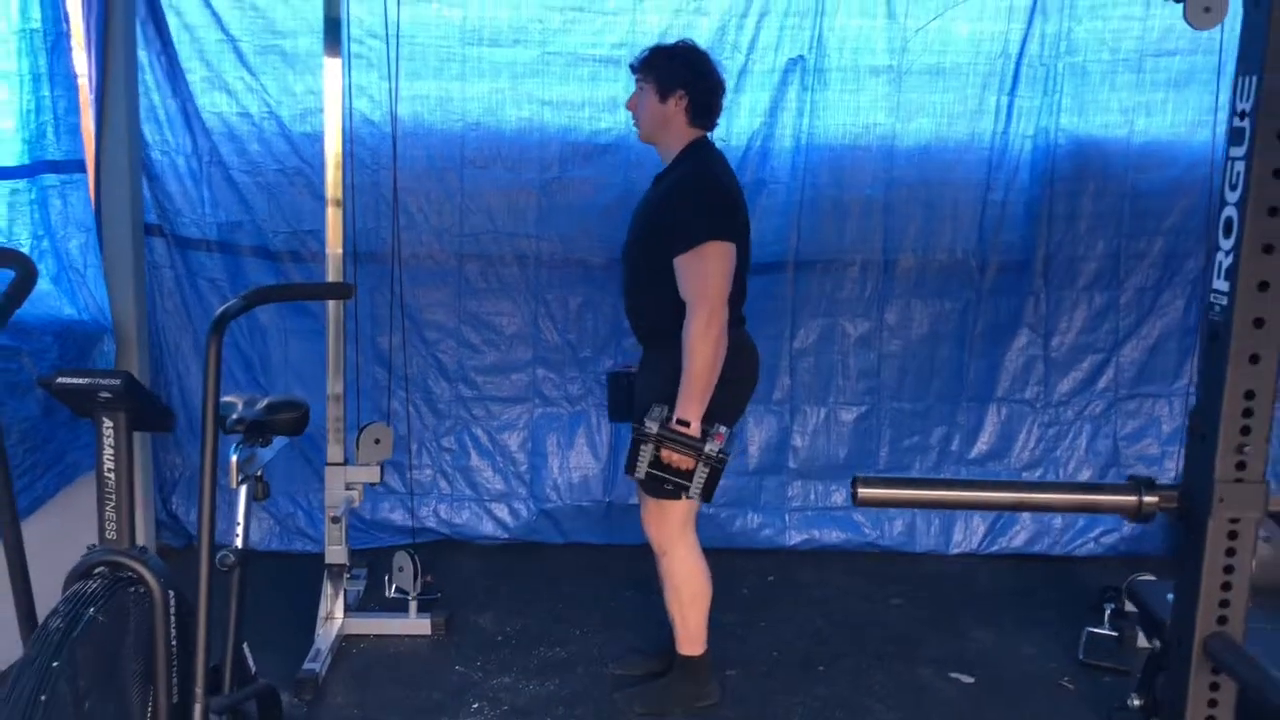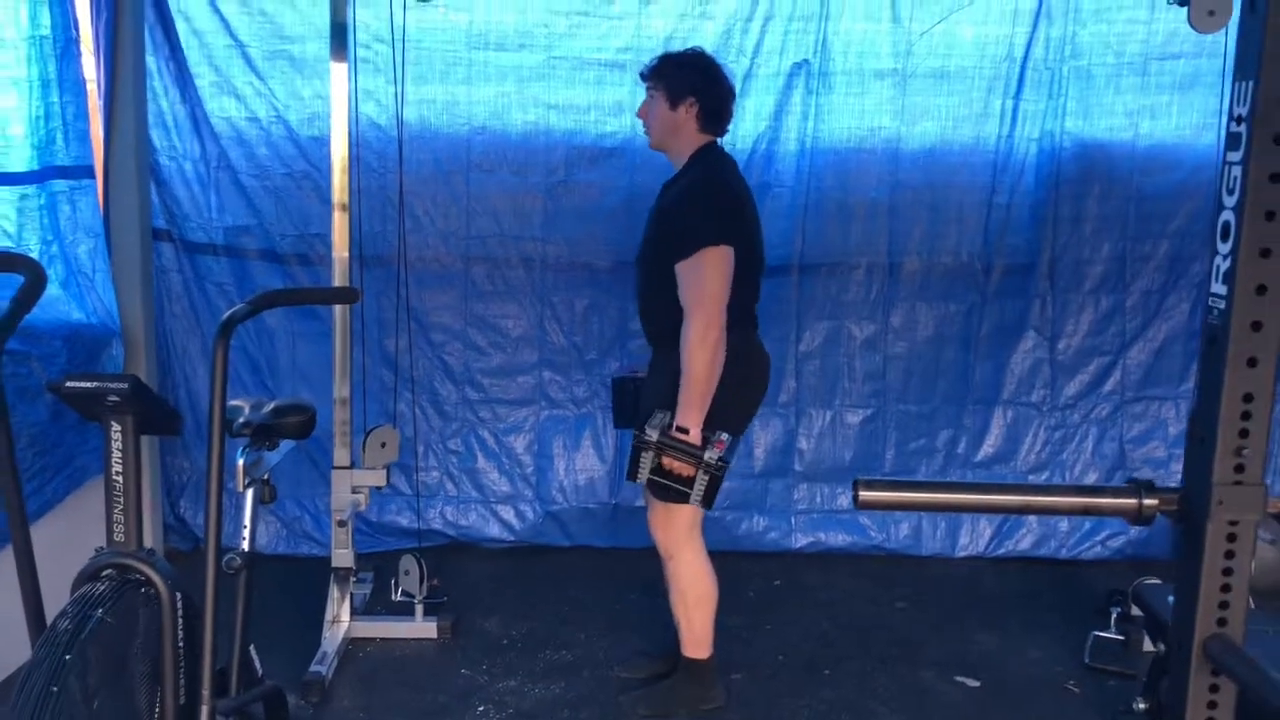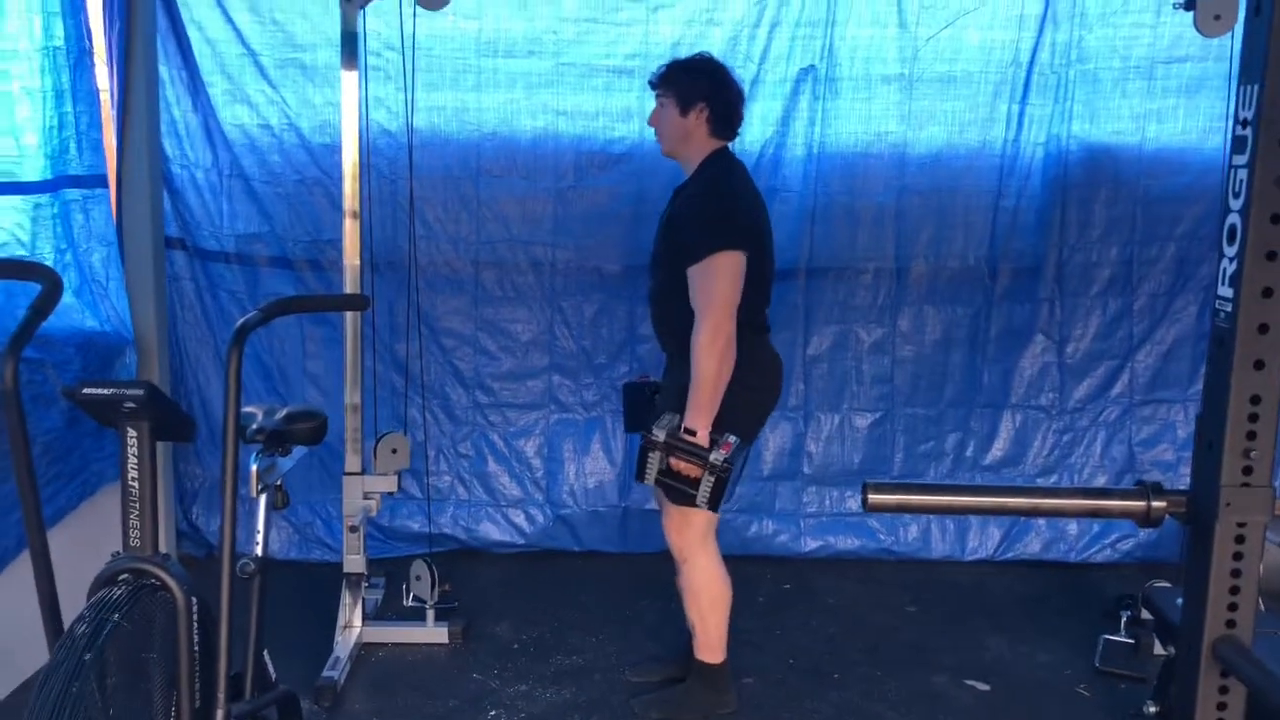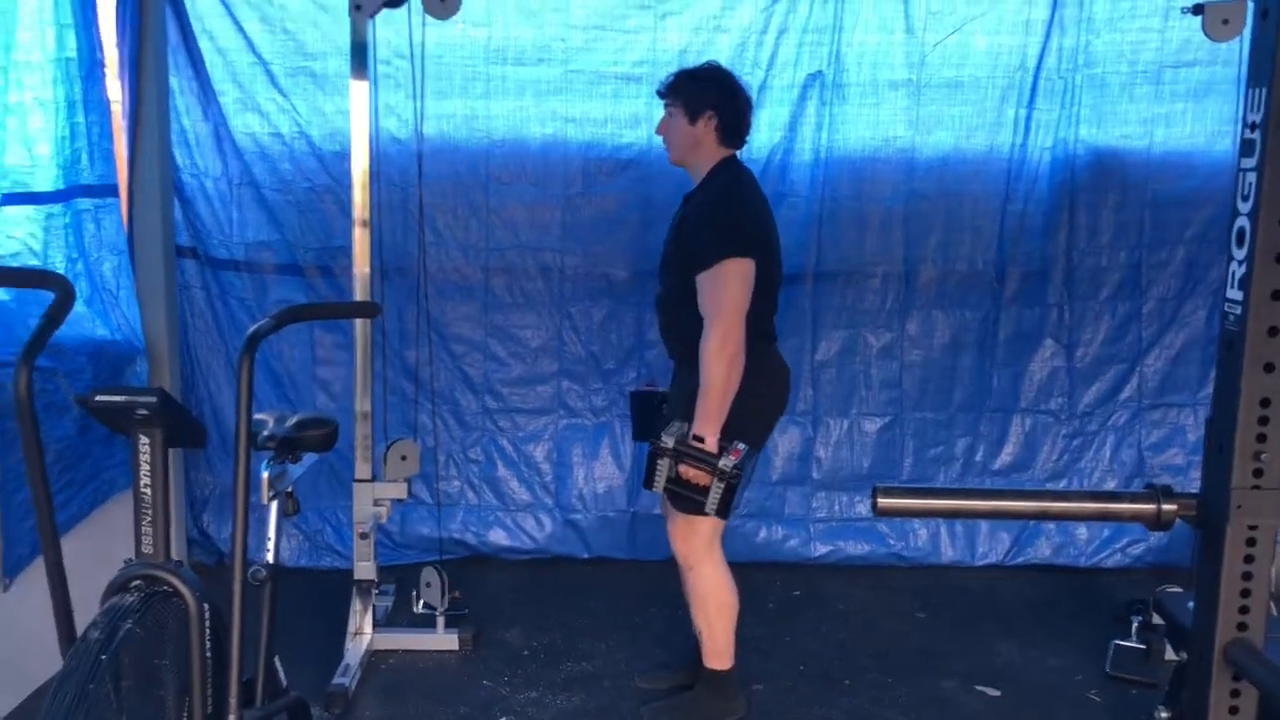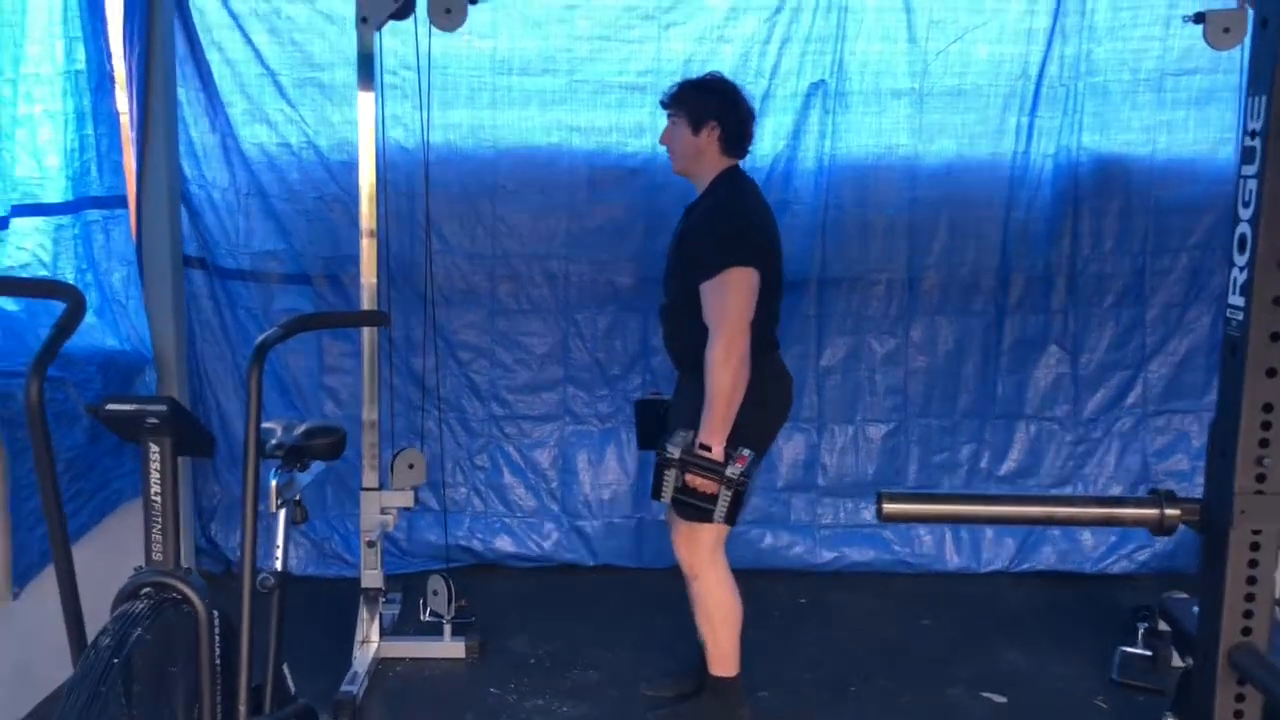
dt=0.2s
person 1, frame 1
left shoulder: (697, 186)
right shoulder: (684, 175)
left elbow: (707, 314)
left wrist: (689, 415)
left hip: (697, 373)
right hip: (672, 363)
left knee: (666, 522)
right knee: (660, 510)
right ankle: (681, 644)
person 1, frame 2
left shoulder: (702, 192)
right shoulder: (702, 180)
left elbow: (706, 320)
left wrist: (688, 421)
right wrist: (663, 388)
left hip: (709, 377)
right hip: (688, 368)
left knee: (673, 525)
right knee: (666, 514)
right ankle: (686, 648)
person 1, frame 3
left shoulder: (713, 196)
right shoulder: (712, 186)
left elbow: (716, 323)
left wrist: (696, 423)
right wrist: (680, 398)
left hip: (724, 382)
right hip: (707, 375)
left knee: (688, 530)
right knee: (678, 517)
right ankle: (699, 652)
person 1, frame 4
left shoulder: (723, 204)
right shoulder: (719, 194)
left elbow: (725, 330)
left wrist: (705, 430)
right wrist: (686, 403)
left hip: (730, 391)
right hip: (711, 383)
left knee: (693, 538)
right knee: (684, 524)
right ankle: (707, 659)
person 1, frame 5
left shoulder: (727, 213)
right shoulder: (720, 204)
left elbow: (730, 338)
left wrist: (711, 439)
right wrist: (693, 413)
left hip: (732, 399)
right hip: (712, 391)
left knee: (697, 545)
right knee: (689, 532)
right ankle: (713, 667)
